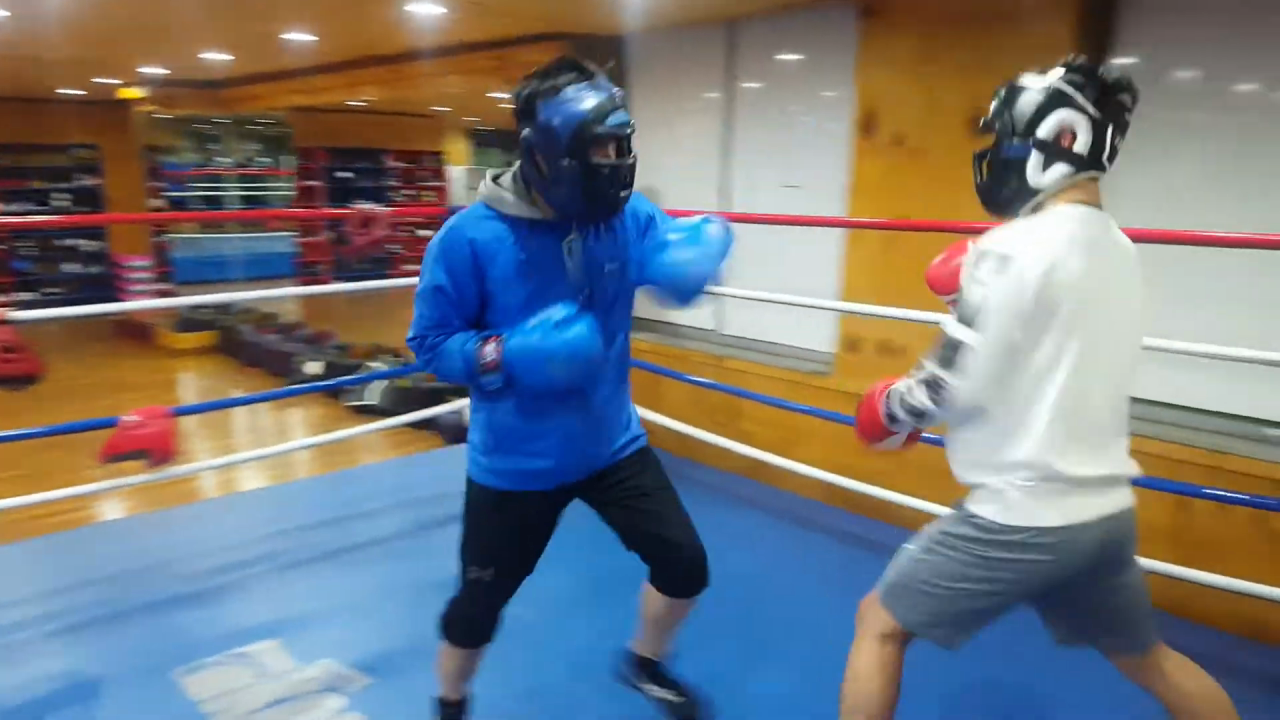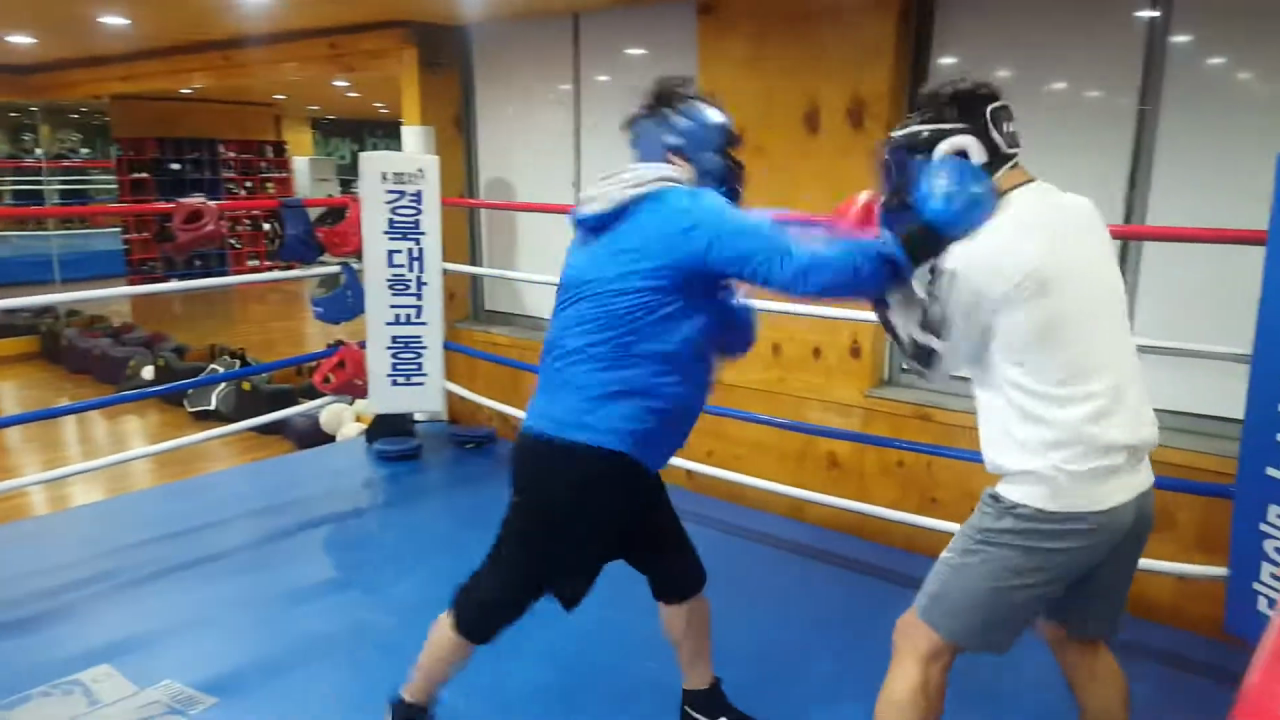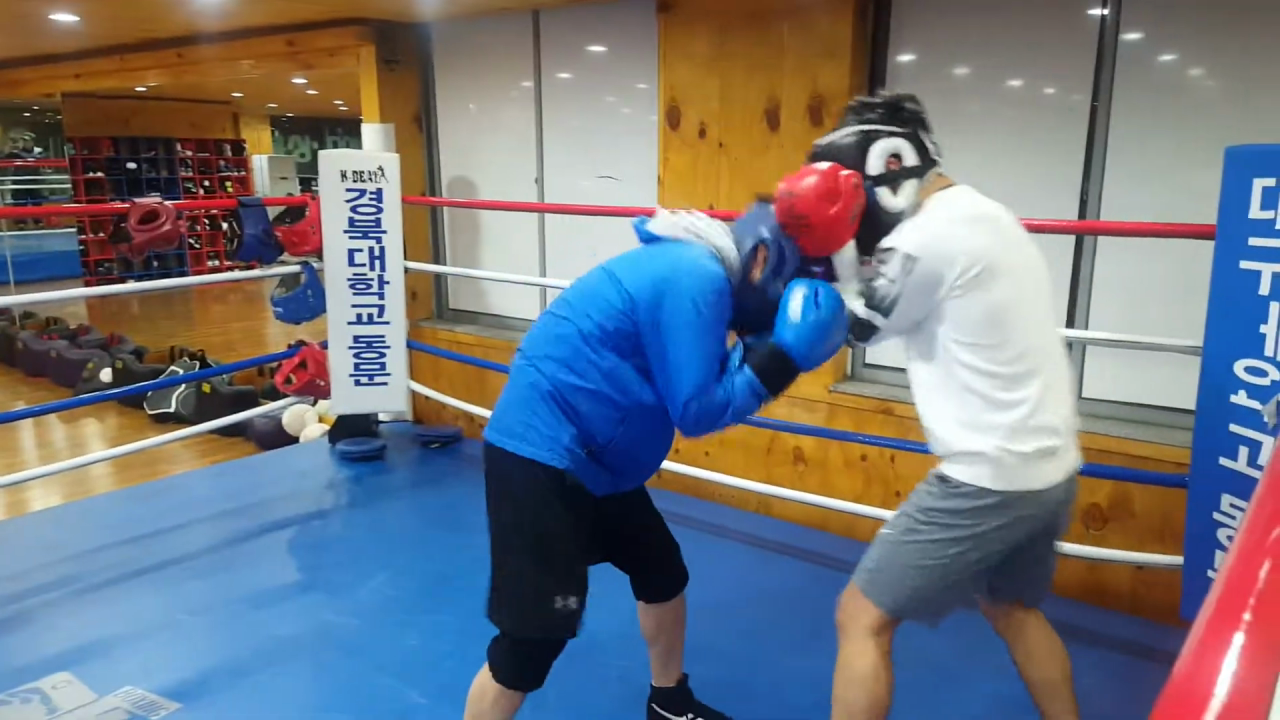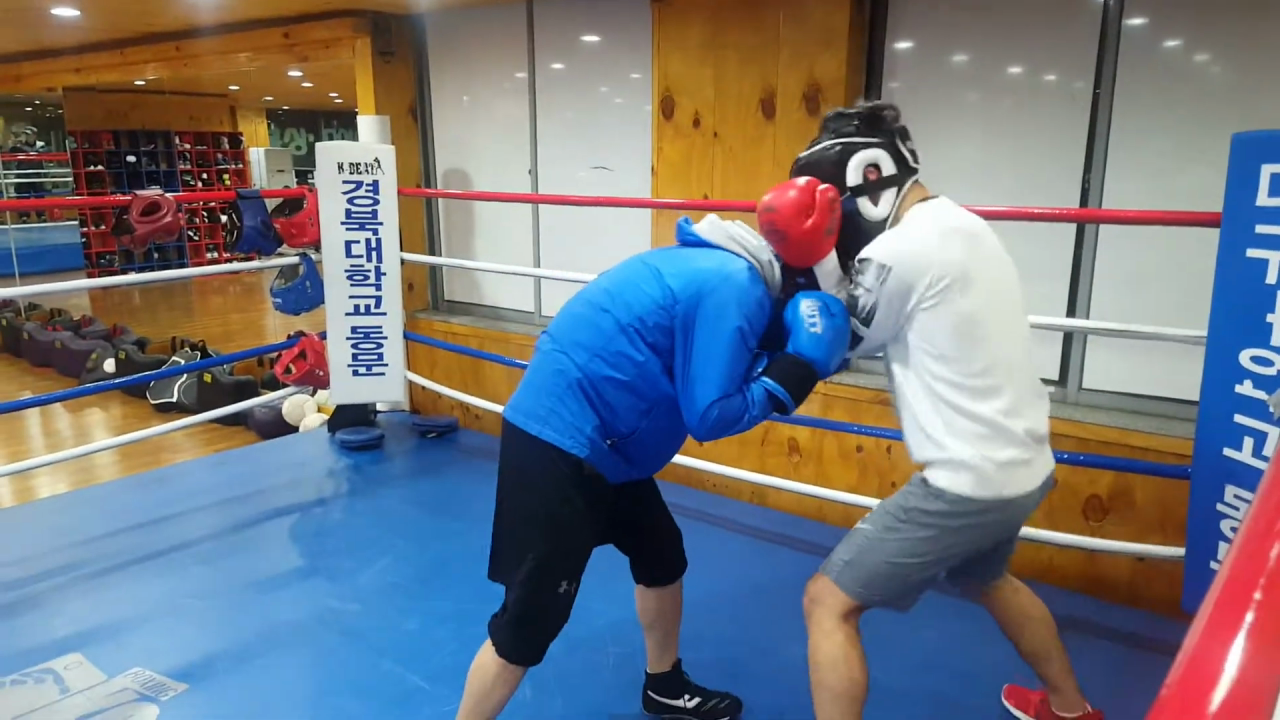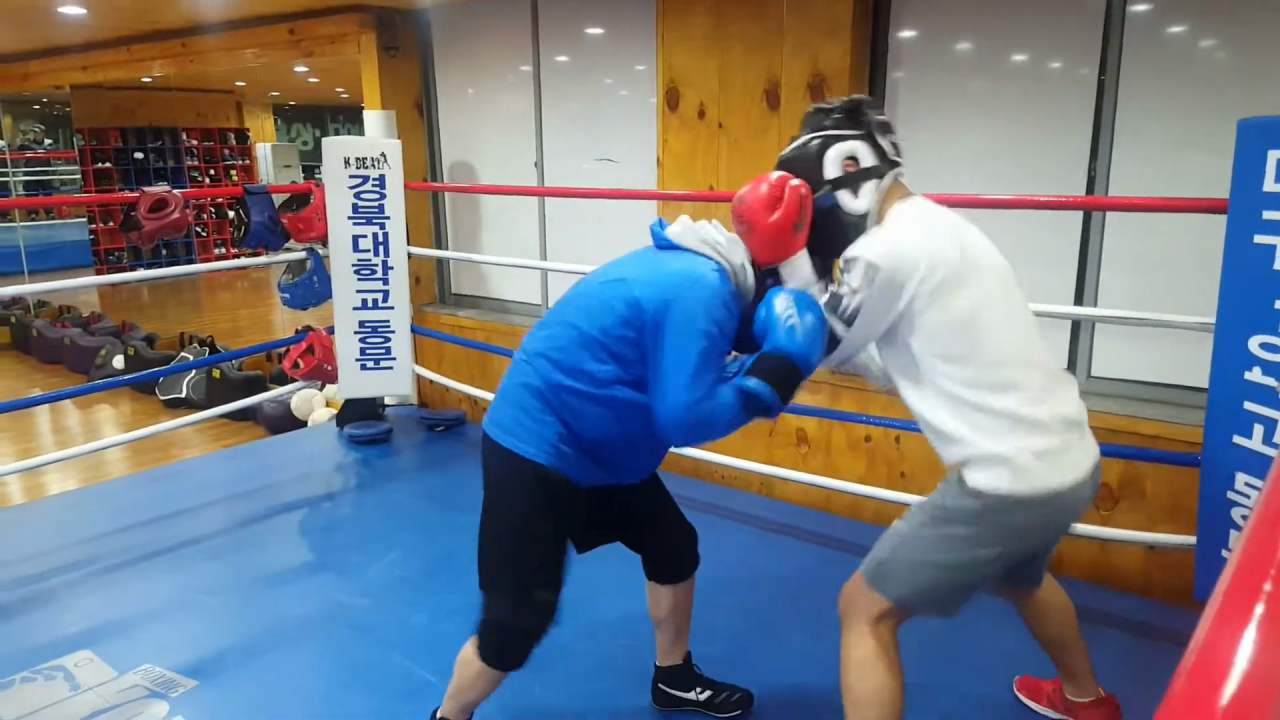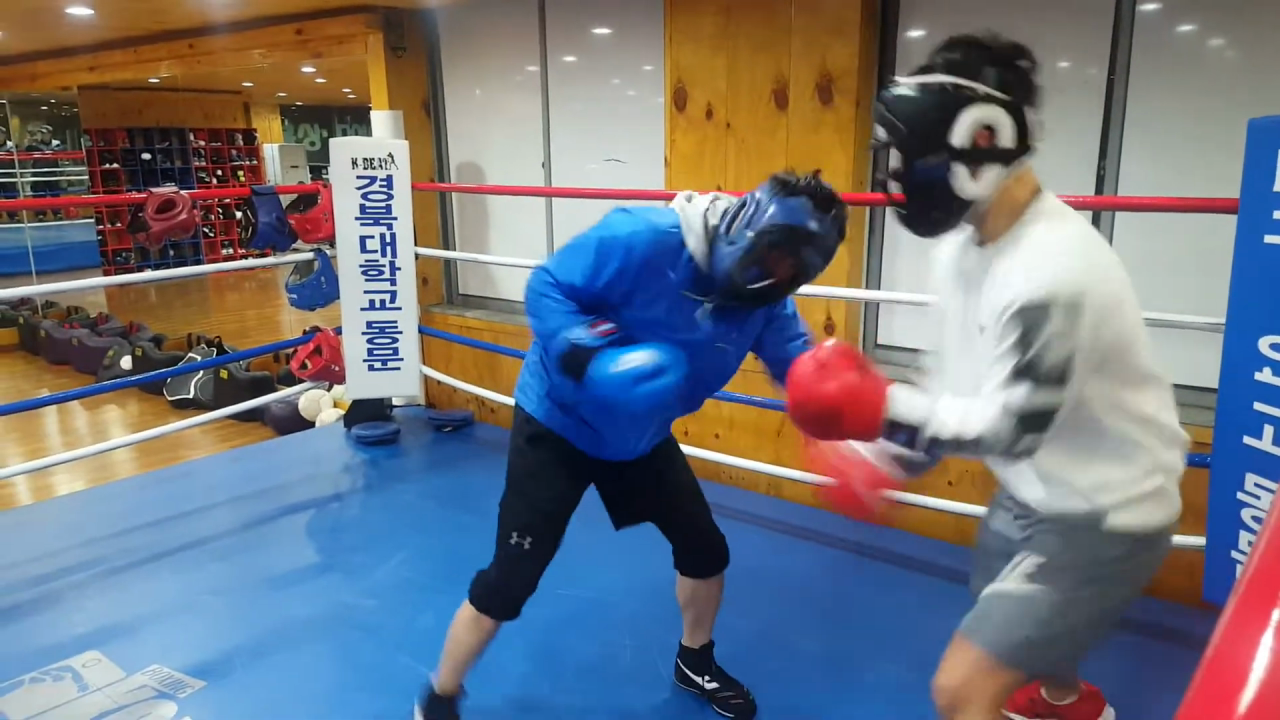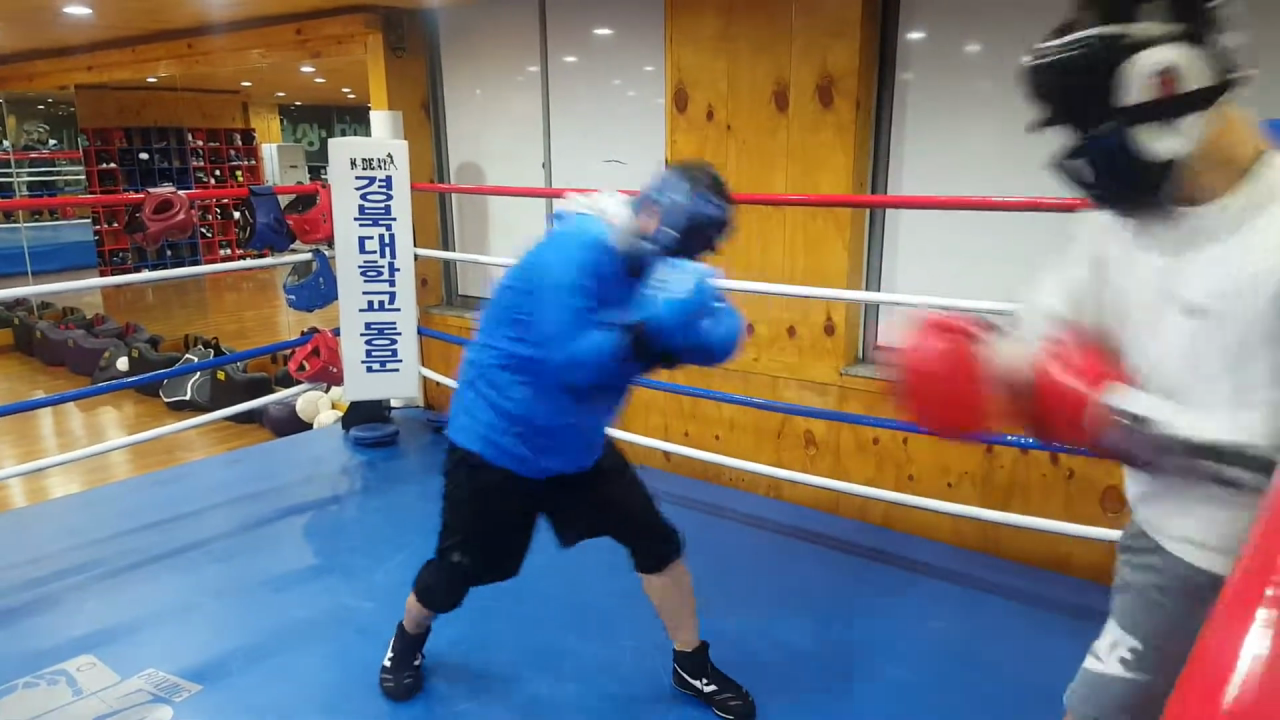
dt=0.4s
person 1, frame 1
left shoulder: (1016, 249)
right shoulder: (1116, 251)
left elbow: (950, 389)
left wrist: (888, 410)
right wrist: (974, 289)
left hip: (1017, 518)
right hip: (1104, 511)
left knee: (881, 626)
right knee: (1144, 654)
person 1, frame 2
left shoulder: (974, 256)
right shoulder: (1080, 213)
left elbow: (930, 352)
right wrist: (929, 250)
left hip: (1048, 502)
right hip: (1125, 487)
left knee: (920, 644)
right knee: (1076, 634)
person 1, frame 3
left shoulder: (922, 243)
right shoulder: (987, 214)
left elbow: (860, 326)
left wrist: (833, 245)
right wrist: (847, 243)
left hip: (988, 477)
right hip: (1050, 467)
left knee: (863, 618)
right knee: (1013, 605)
person 1, frame 4
left shoulder: (895, 253)
right shoulder: (964, 227)
left elbow: (844, 342)
left hip: (967, 483)
right hip: (1023, 467)
left knee: (830, 602)
right knee: (985, 580)
person 1, frame 5
left shoulder: (890, 251)
right shoulder: (938, 229)
left elbow: (828, 347)
left wrist: (787, 257)
left hip: (1014, 481)
right hip: (1064, 463)
left knee: (864, 612)
right knee: (1019, 576)
person 1, frame 6
left shoulder: (1050, 272)
right shoulder: (959, 249)
left elbow: (1014, 429)
right elbow: (956, 380)
left wrist: (885, 406)
right wrist: (886, 454)
left hip: (1107, 515)
right hip: (1045, 493)
right knee: (1009, 614)
person 1, frame 7
right shoulder: (1129, 210)
right elbow: (1052, 323)
left wrist: (1118, 414)
right wrist: (980, 357)
left hip: (1214, 551)
right hip: (1161, 522)
person 2, frame 1
left shoulder: (627, 216)
right shoulder: (472, 238)
left elbow: (682, 263)
right elbow: (431, 343)
left wrist: (699, 244)
right wrist: (505, 355)
left hip: (611, 440)
right hip: (514, 458)
left knee: (684, 564)
right knee: (478, 606)
left ankle: (646, 660)
person 2, frame 2
left shoulder: (629, 219)
right shoulder: (688, 211)
right elbow: (797, 269)
left wrist: (725, 322)
right wrist: (919, 239)
left hip: (605, 446)
right hip: (582, 449)
left knee: (679, 573)
right knee: (501, 595)
person 2, frame 3
left shoulder: (691, 265)
right shoulder: (698, 277)
left elbow: (688, 379)
right elbow: (696, 408)
left wrist: (773, 346)
right wrist: (785, 355)
left hip: (594, 457)
right hip: (540, 457)
left knee: (662, 570)
right knee: (533, 635)
person 2, frame 4
left shoulder: (714, 265)
right shoulder: (735, 287)
left elbow: (700, 382)
right elbow: (710, 415)
left wrist: (785, 359)
right wrist: (798, 370)
left hip: (599, 443)
right hip: (558, 443)
left knee: (662, 555)
right knee: (532, 616)
person 2, frame 5
left shoulder: (694, 271)
right shoulder: (700, 288)
left elbow: (675, 395)
right elbow: (681, 420)
left wrist: (762, 373)
right wrist: (775, 372)
right hip: (536, 450)
left knee: (675, 548)
right knee: (519, 622)
person 2, frame 6
left shoulder: (762, 295)
right shoulder: (649, 238)
left elbow: (798, 366)
right elbow: (547, 290)
right wrist: (588, 358)
left hip: (640, 434)
right hip: (562, 421)
left knee: (705, 547)
right knee: (512, 577)
left ankle: (695, 662)
person 2, frame 7
left shoulder: (623, 260)
right shoulder: (590, 251)
left elbow: (614, 350)
right elbow: (567, 360)
left wrist: (689, 340)
right wrist: (654, 329)
left hip: (576, 439)
right hip: (499, 440)
left knee: (655, 542)
right knee: (456, 572)
left ankle: (692, 665)
right ankle: (406, 641)
